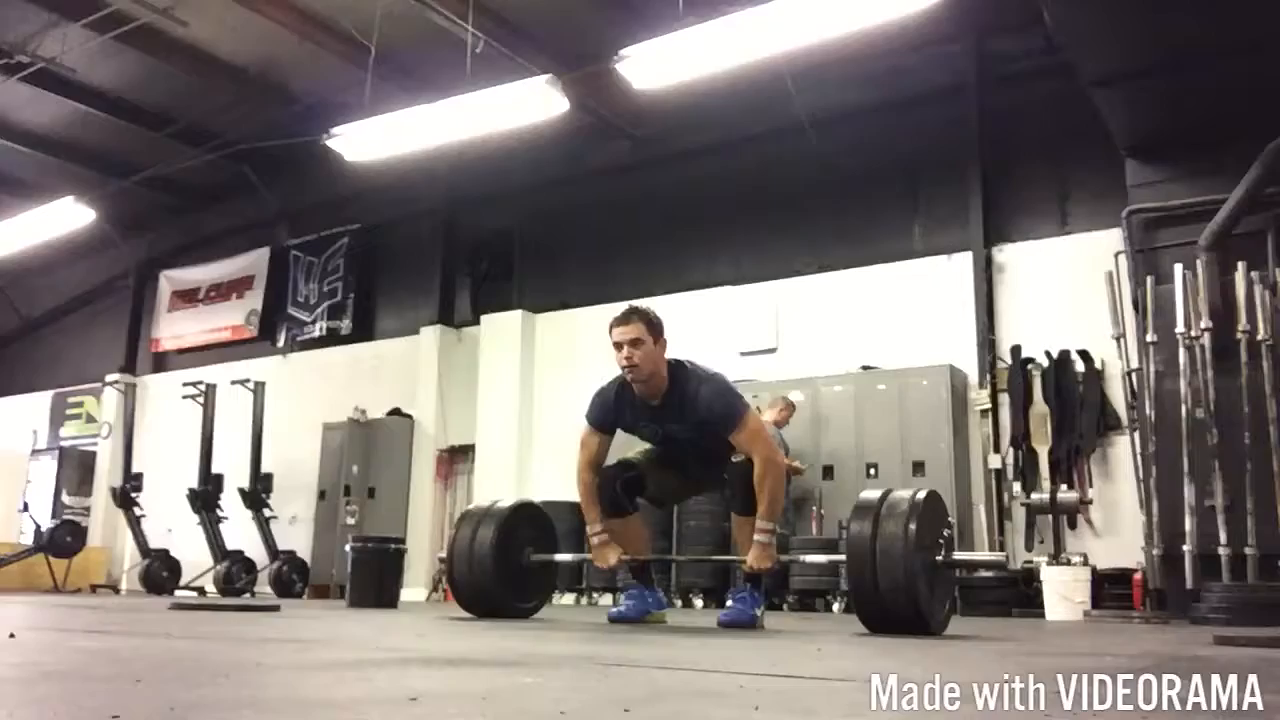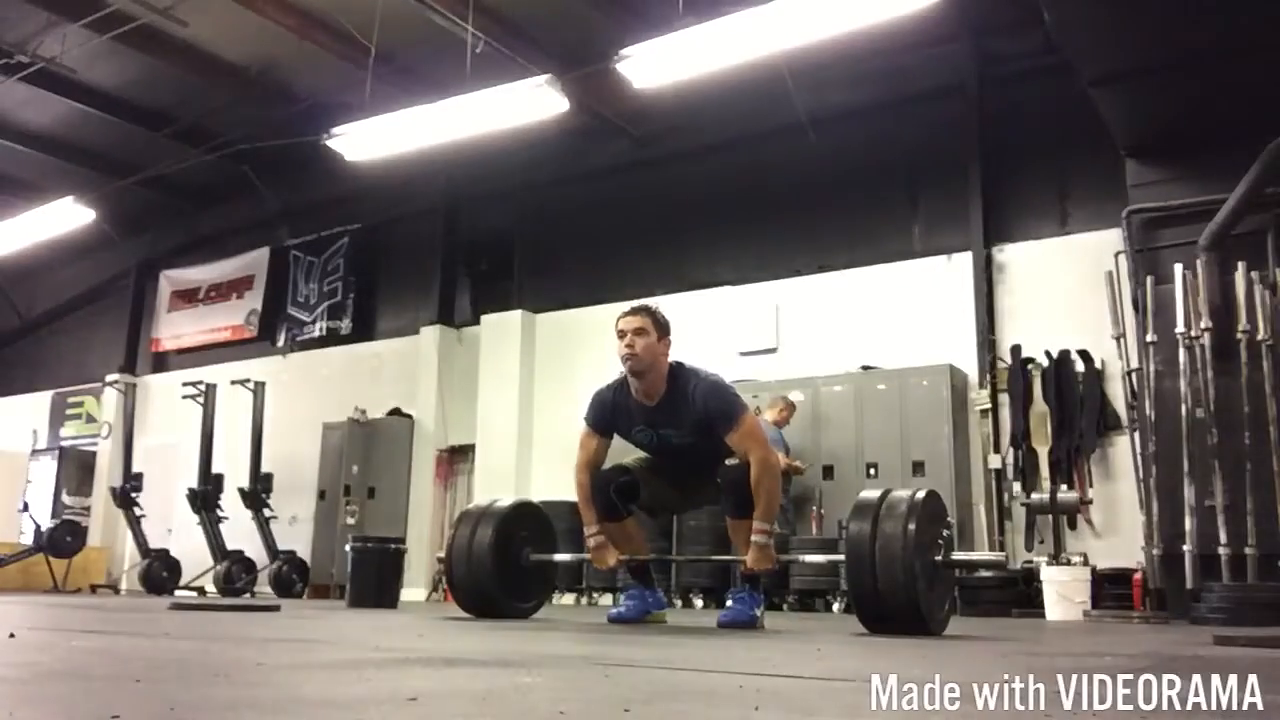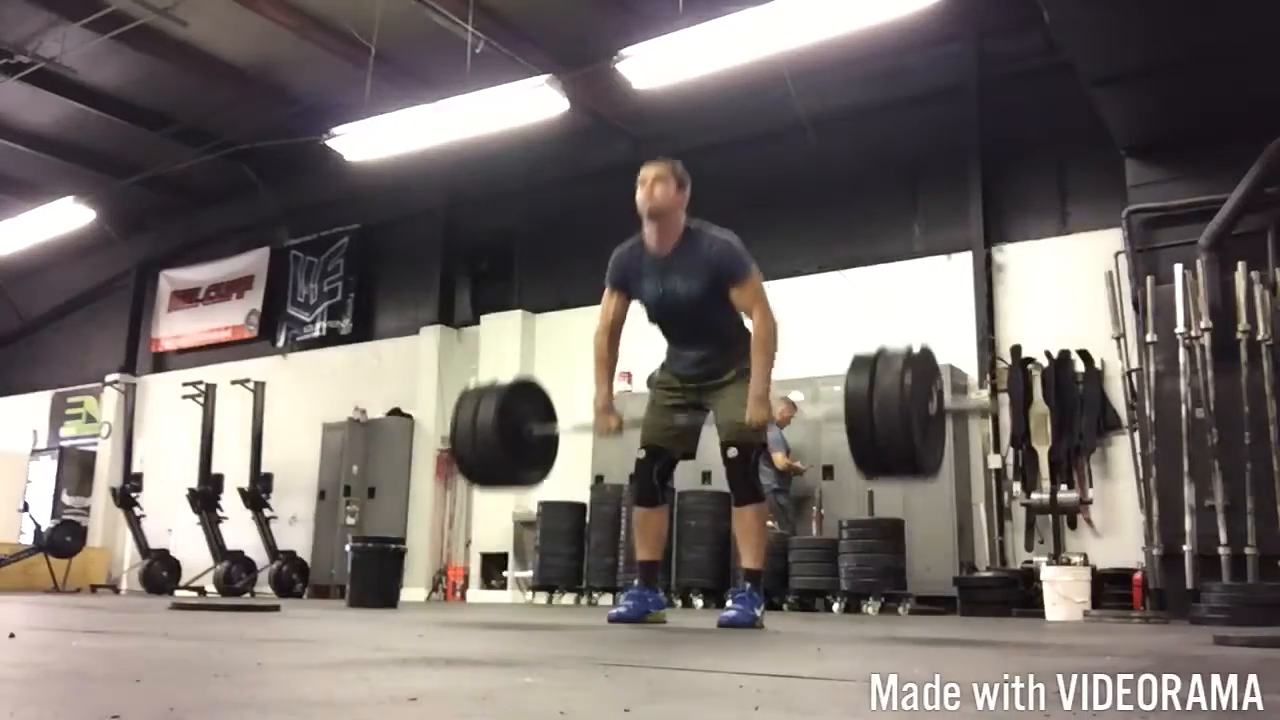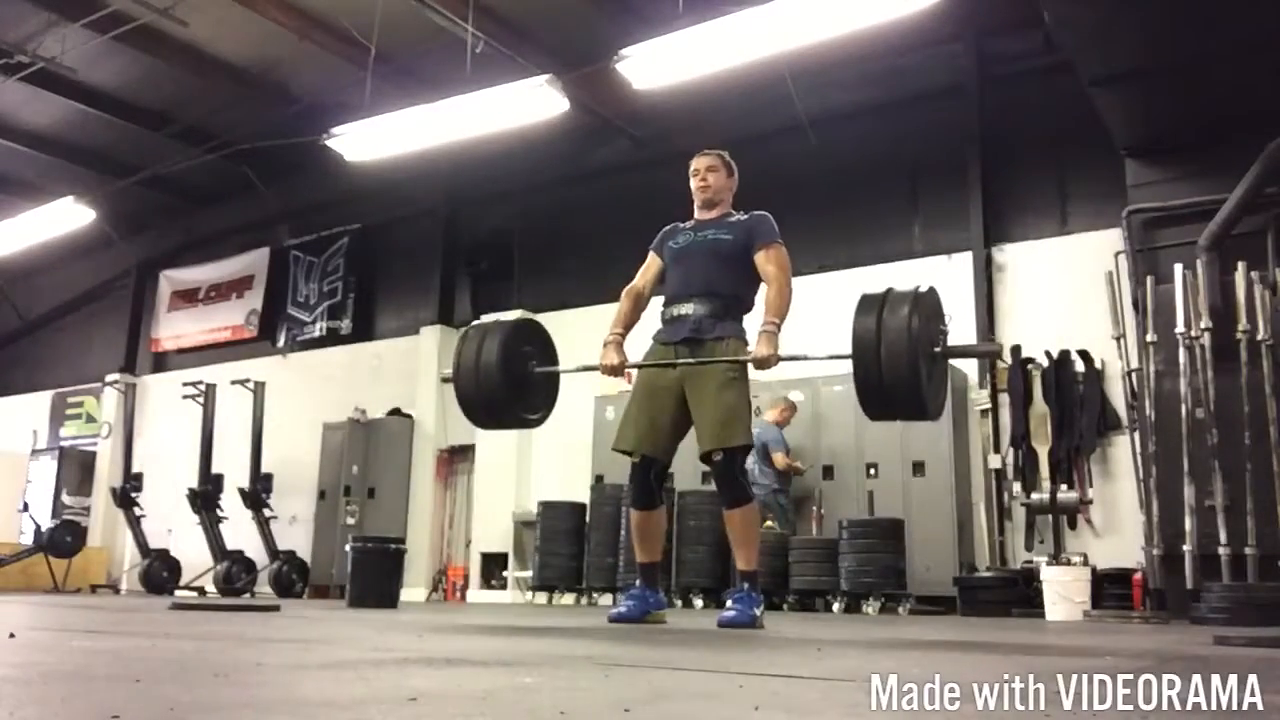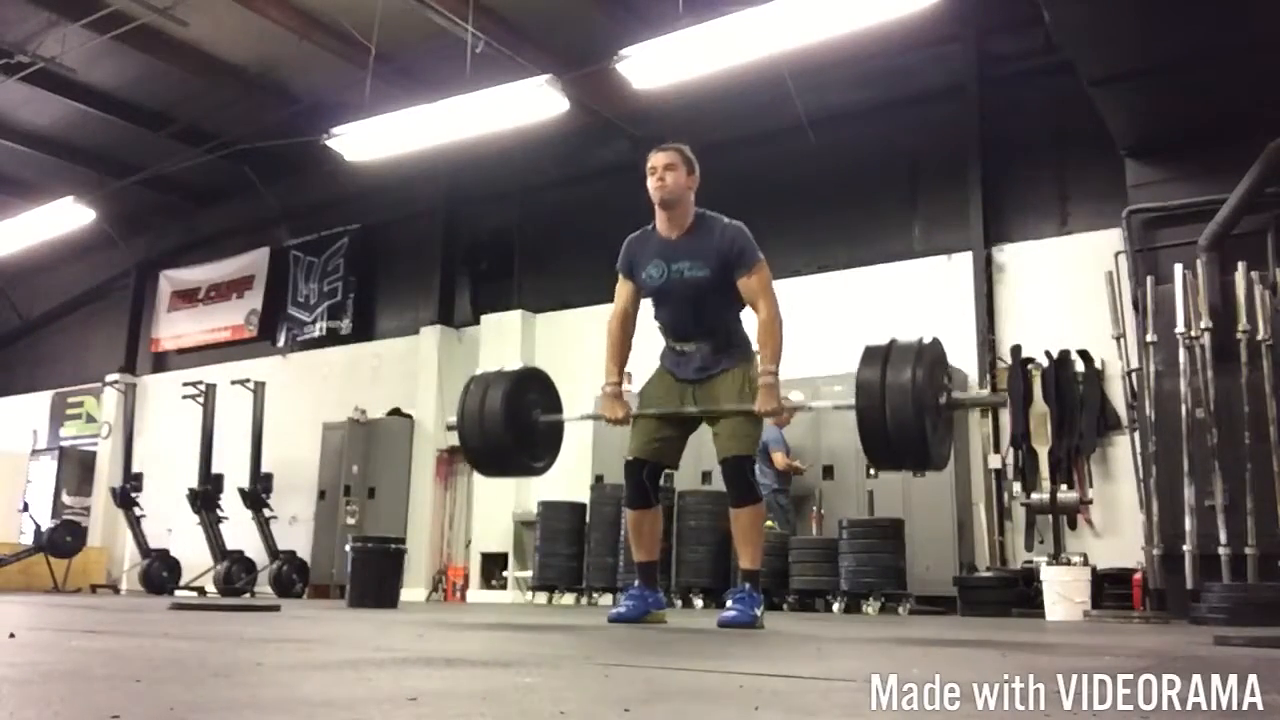
dt=0.7s
person 1, frame 1
left shoulder: (706, 390)
right shoulder: (610, 399)
left elbow: (770, 458)
right elbow: (587, 468)
left wrist: (763, 539)
right wrist: (598, 537)
left hip: (723, 457)
right hip: (675, 461)
left knee: (743, 471)
right knee: (610, 481)
left ankle: (749, 593)
right ankle: (646, 591)
person 1, frame 2
left shoulder: (704, 391)
right shoulder: (609, 401)
left elbow: (765, 458)
right elbow: (586, 469)
left wrist: (761, 540)
right wrist: (595, 538)
left hip: (720, 473)
right hip: (671, 474)
left knee: (737, 474)
right knee: (606, 485)
left ankle: (748, 593)
right ankle: (646, 591)
person 1, frame 3
left shoulder: (717, 248)
right shoulder: (627, 258)
left elbow: (761, 317)
right elbow: (607, 331)
left wrist: (759, 394)
right wrist: (604, 400)
left hip: (731, 367)
right hip: (677, 371)
left knee: (740, 465)
right knee: (649, 470)
left ankle: (750, 594)
right ankle: (647, 591)
person 1, frame 4
left shoulder: (754, 225)
right shoulder: (670, 235)
left elbow: (778, 279)
right elbow: (638, 289)
left wrist: (768, 333)
right wrist: (614, 339)
left hip: (719, 347)
right hip: (663, 350)
left knee: (726, 466)
right knee: (643, 471)
left ankle: (747, 593)
right ankle: (648, 589)
person 1, frame 5
left shoulder: (727, 237)
right shoulder: (636, 247)
left elbow: (766, 308)
right elbow: (621, 318)
left wrist: (768, 380)
right wrist: (613, 387)
left hip: (728, 368)
right hip: (672, 371)
left knee: (737, 468)
right knee: (638, 471)
left ankle: (748, 592)
right ankle: (646, 590)
